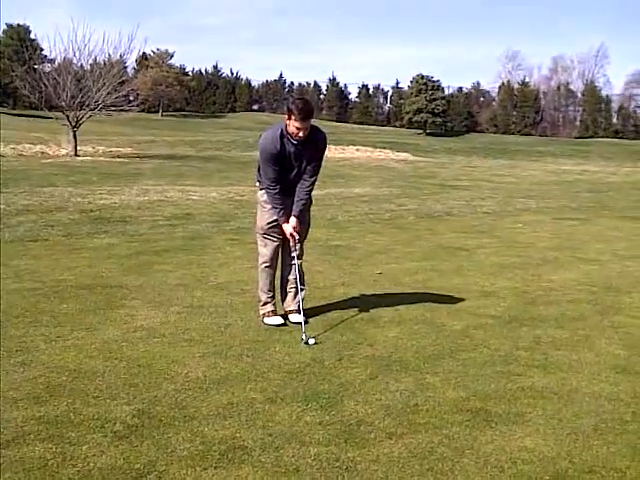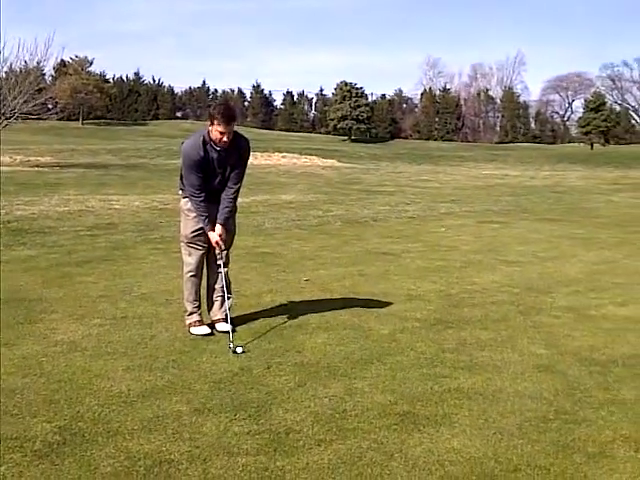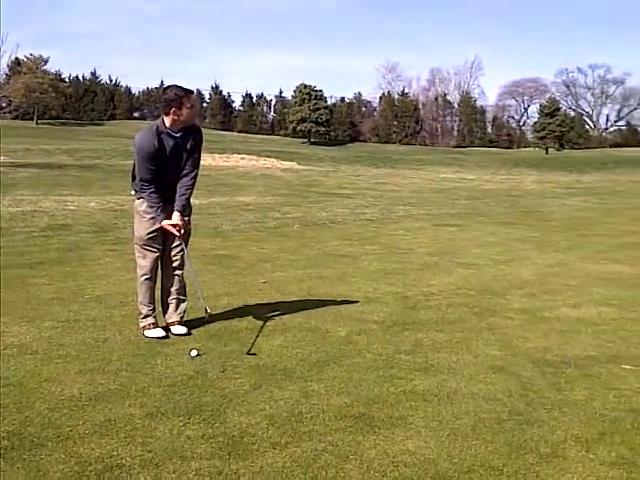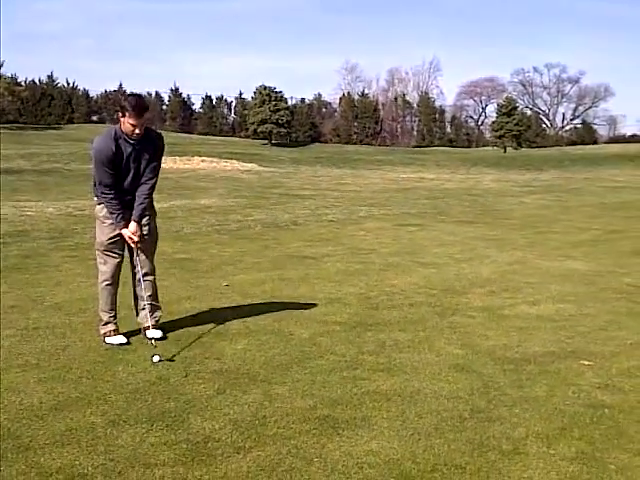
dt=1s
person 1, frame 1
left shoulder: (318, 138)
right shoulder: (270, 140)
left elbow: (308, 179)
right elbow: (272, 185)
left wrist: (295, 214)
right wrist: (282, 220)
left hip: (300, 195)
right hip: (271, 194)
left knee: (295, 252)
right knee: (269, 252)
left ankle: (292, 305)
right ankle: (267, 307)
person 1, frame 2
left shoulder: (241, 145)
right shoulder: (192, 147)
left elbow: (232, 187)
right elbow: (196, 192)
left wrist: (221, 222)
right wrist: (208, 228)
left hip: (224, 203)
right hip: (195, 203)
left knee: (221, 260)
right knee: (194, 261)
left ankle: (219, 313)
right ankle: (193, 316)
person 1, frame 3
left shoulder: (194, 134)
right shoulder: (146, 139)
left elbow: (188, 175)
right elbow: (147, 184)
left wrist: (178, 211)
right wrist: (161, 218)
left hip: (178, 203)
right hip: (149, 203)
left knee: (176, 263)
right knee: (148, 264)
left ankle: (174, 316)
right ankle: (147, 319)
person 1, frame 4
left shoulder: (155, 140)
right shoulder: (104, 144)
left elbow: (148, 183)
right elbow: (107, 189)
left wrist: (136, 220)
right wrist: (121, 225)
left hip: (142, 208)
right hip: (110, 209)
left knee: (146, 267)
right knee: (109, 270)
left ankle: (149, 320)
right ankle: (108, 326)
